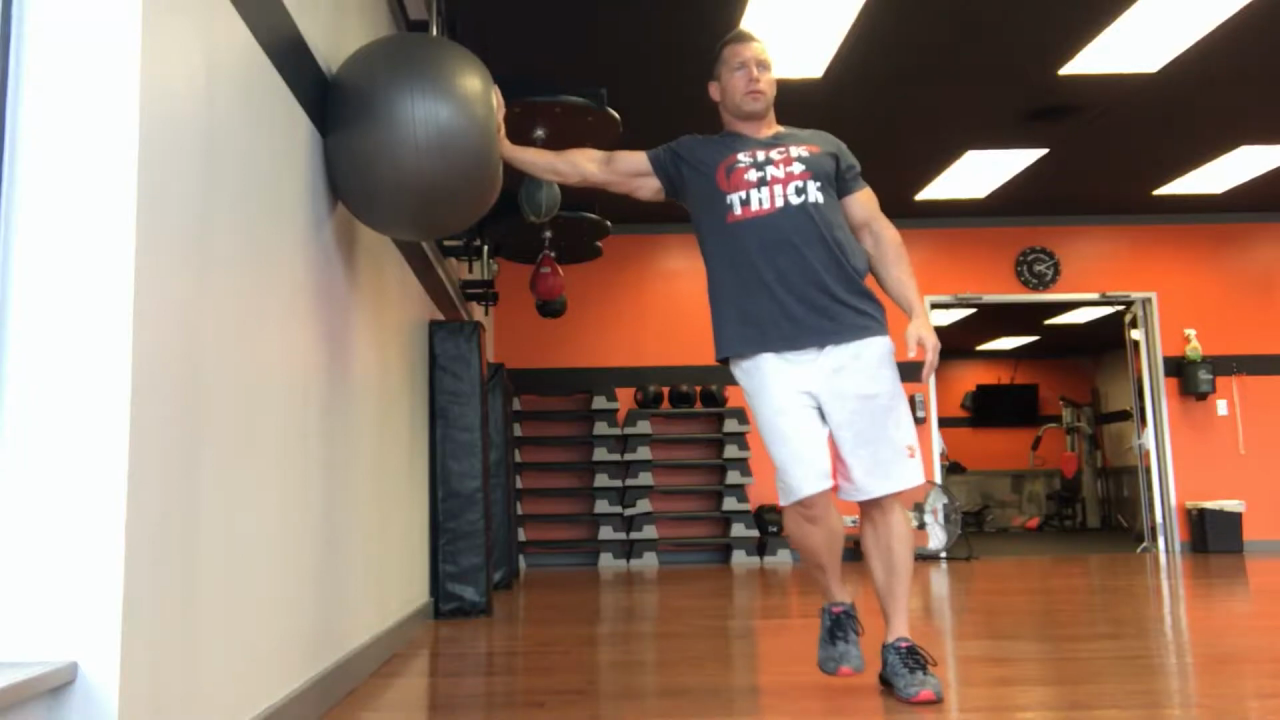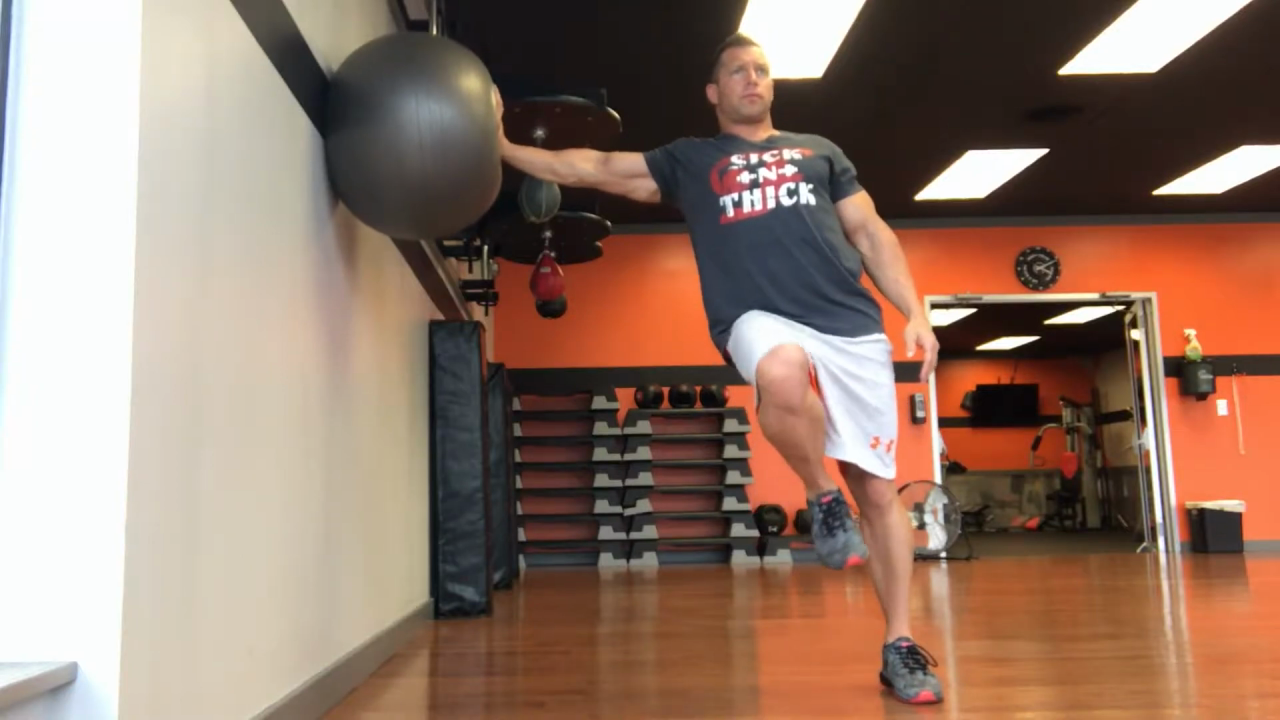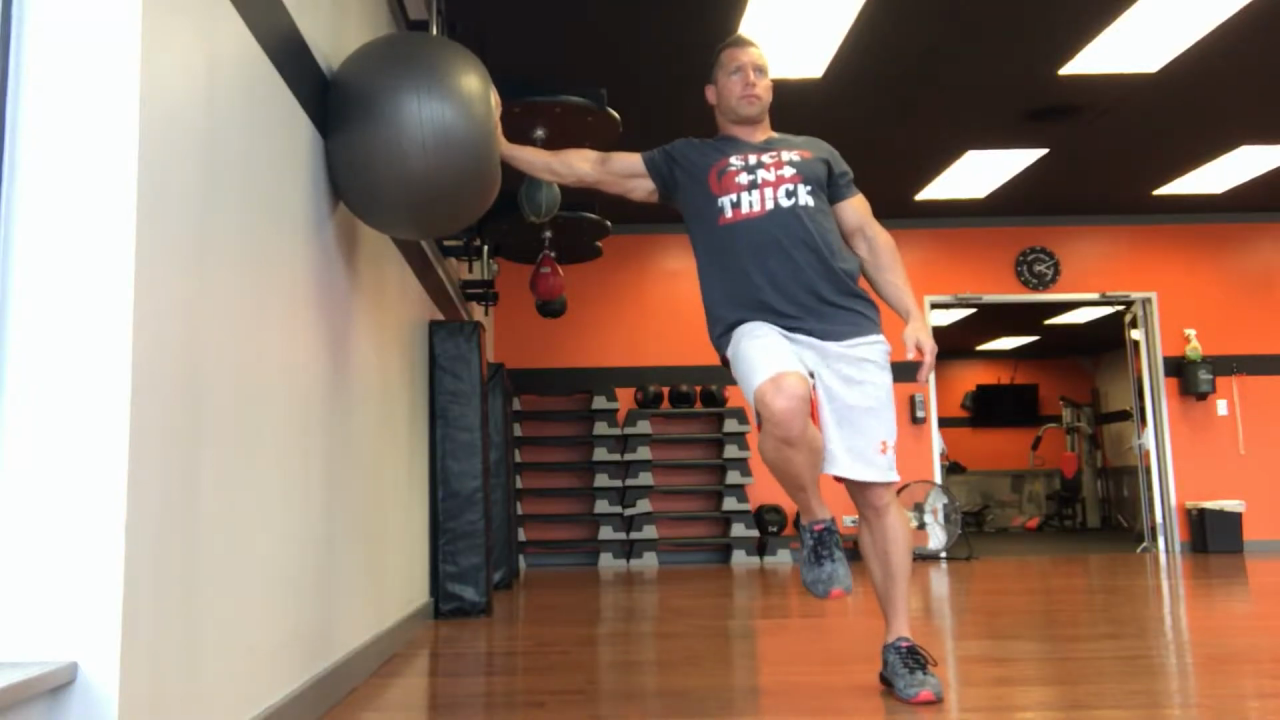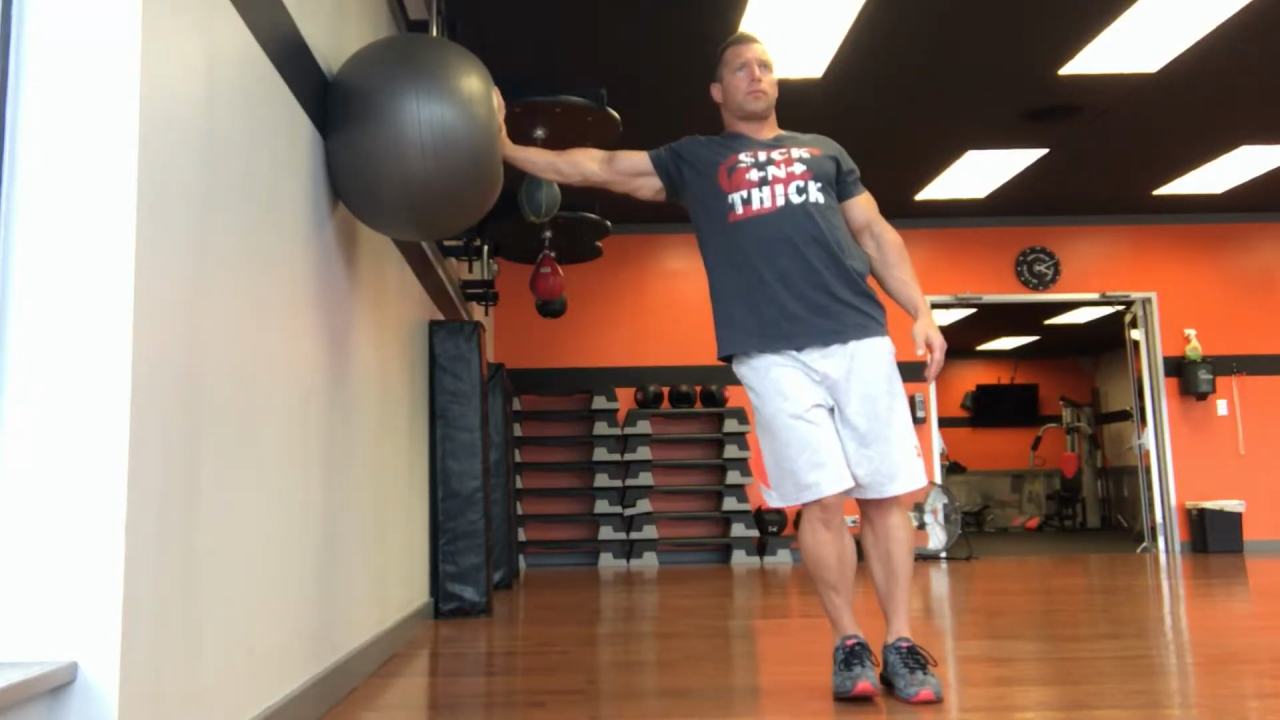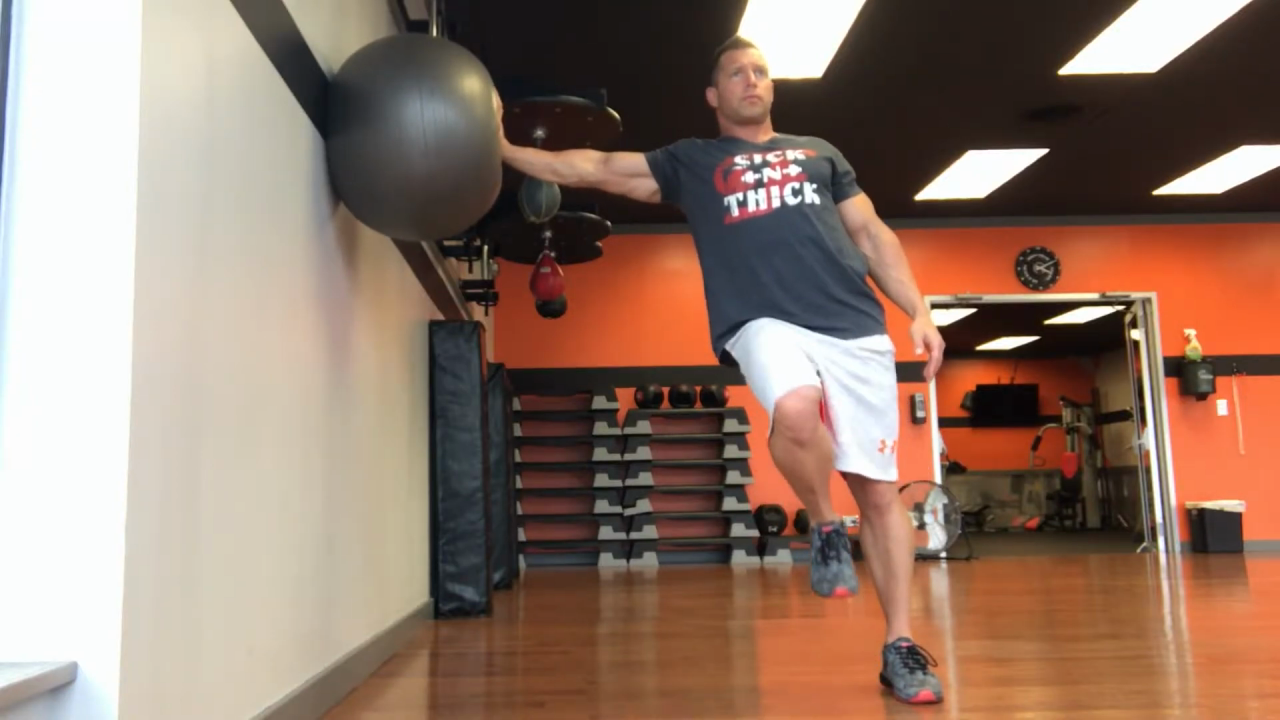
dt=1s
person 1, frame 1
left shoulder: (824, 146)
right shoulder: (693, 158)
left elbow: (875, 230)
right elbow: (598, 167)
left wrist: (917, 312)
right wrist: (504, 148)
left hip: (858, 339)
right hip: (768, 351)
left knee: (884, 494)
right knee: (809, 494)
left ankle: (899, 646)
right ankle: (838, 610)
person 1, frame 2
left shoulder: (819, 150)
right shoulder: (689, 160)
left elbow: (870, 234)
right elbow: (595, 168)
left wrist: (914, 312)
right wrist: (503, 147)
left hip: (853, 328)
right hip: (762, 323)
left knee: (878, 488)
right knee: (784, 372)
left ankle: (900, 646)
right ankle: (825, 500)
person 1, frame 3
left shoulder: (817, 153)
right shoulder: (686, 161)
left elbow: (868, 237)
right elbow: (592, 168)
left wrist: (913, 316)
right wrist: (501, 147)
left hip: (851, 332)
right hip: (760, 329)
left knee: (877, 491)
right knee: (783, 406)
left ankle: (899, 645)
right ankle: (817, 525)
person 1, frame 4
left shoulder: (824, 150)
right shoulder: (695, 159)
left elbow: (875, 235)
right elbow: (601, 168)
left wrist: (921, 313)
right wrist: (506, 149)
left hip: (860, 339)
right hip: (772, 352)
left knee: (885, 495)
right knee: (824, 500)
left ankle: (901, 646)
right ankle: (849, 644)
person 1, frame 5
left shoulder: (819, 152)
right shoulder: (690, 162)
left elbow: (870, 234)
right elbow: (595, 168)
left wrist: (918, 312)
right wrist: (504, 149)
left hip: (857, 328)
right hip: (764, 325)
left knee: (879, 487)
right knee: (795, 410)
left ankle: (900, 645)
right ankle: (825, 528)
